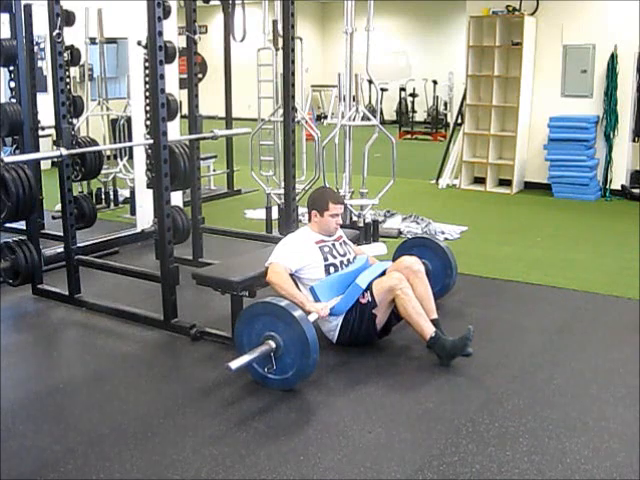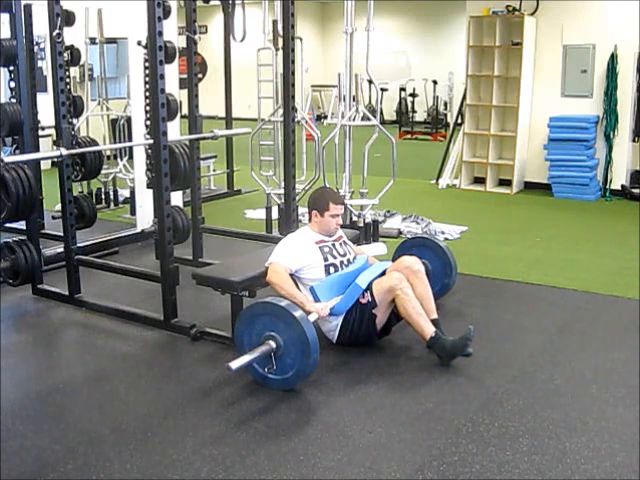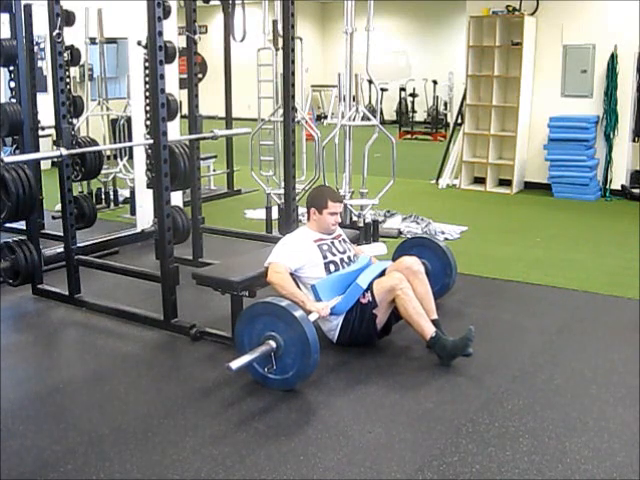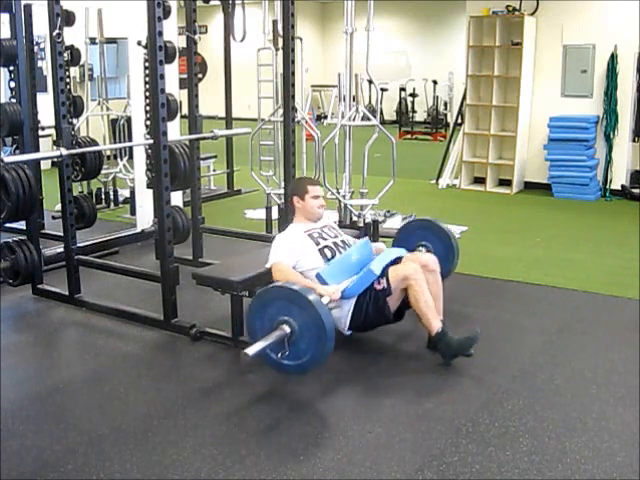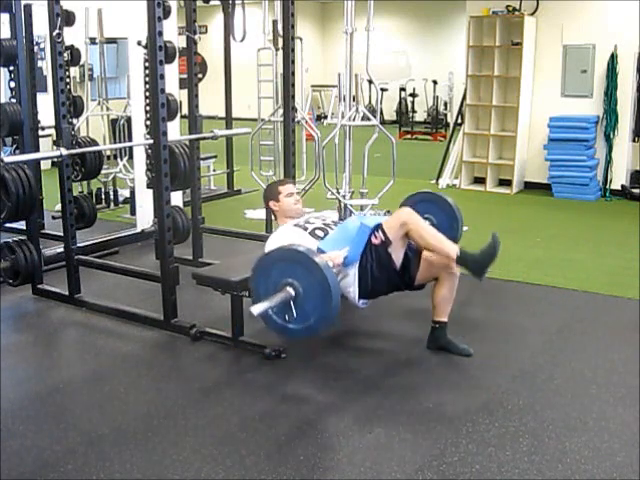
dt=0.4s
person 1, frame 1
left shoulder: (335, 233)
right shoulder: (296, 243)
left elbow: (357, 253)
right elbow: (274, 275)
left wrist: (387, 269)
right wrist: (308, 305)
left hip: (365, 301)
right hip: (344, 321)
left knee: (410, 264)
right knee: (396, 282)
left ankle: (438, 334)
right ankle: (440, 345)
person 1, frame 2
left shoulder: (335, 233)
right shoulder: (296, 244)
left elbow: (356, 253)
right elbow: (274, 275)
left wrist: (387, 269)
right wrist: (308, 305)
left hip: (366, 302)
right hip: (343, 321)
left knee: (410, 264)
right knee: (396, 282)
left ankle: (438, 333)
right ankle: (440, 345)
person 1, frame 3
left shoulder: (334, 232)
right shoulder: (295, 243)
left elbow: (355, 252)
right elbow: (275, 275)
left wrist: (384, 268)
right wrist: (308, 304)
left hip: (365, 301)
right hip: (343, 321)
left knee: (410, 264)
right knee: (396, 282)
left ankle: (438, 333)
right ankle: (440, 345)
person 1, frame 4
left shoulder: (326, 224)
right shoulder: (287, 240)
left elbow: (355, 245)
right elbow: (279, 273)
left wrist: (381, 250)
right wrist: (319, 289)
left hip: (370, 285)
right hip: (351, 307)
left knee: (428, 261)
right knee: (410, 271)
left ankle: (438, 334)
right ankle: (443, 341)
person 1, frame 5
left shoulder: (318, 216)
right shoulder: (280, 239)
left wrist: (389, 224)
right wrist: (322, 259)
left hip: (375, 260)
right hip: (358, 275)
left knee: (448, 264)
right knee: (405, 216)
left ankle: (438, 335)
right ankle: (469, 260)
